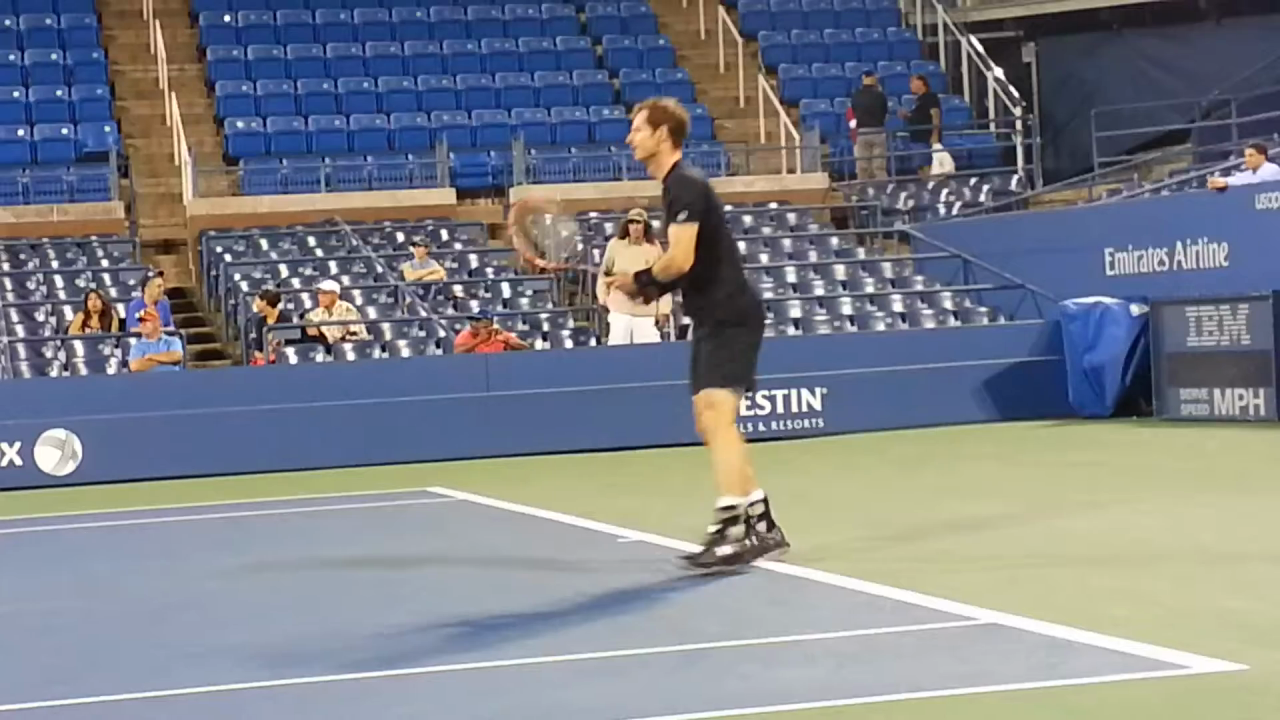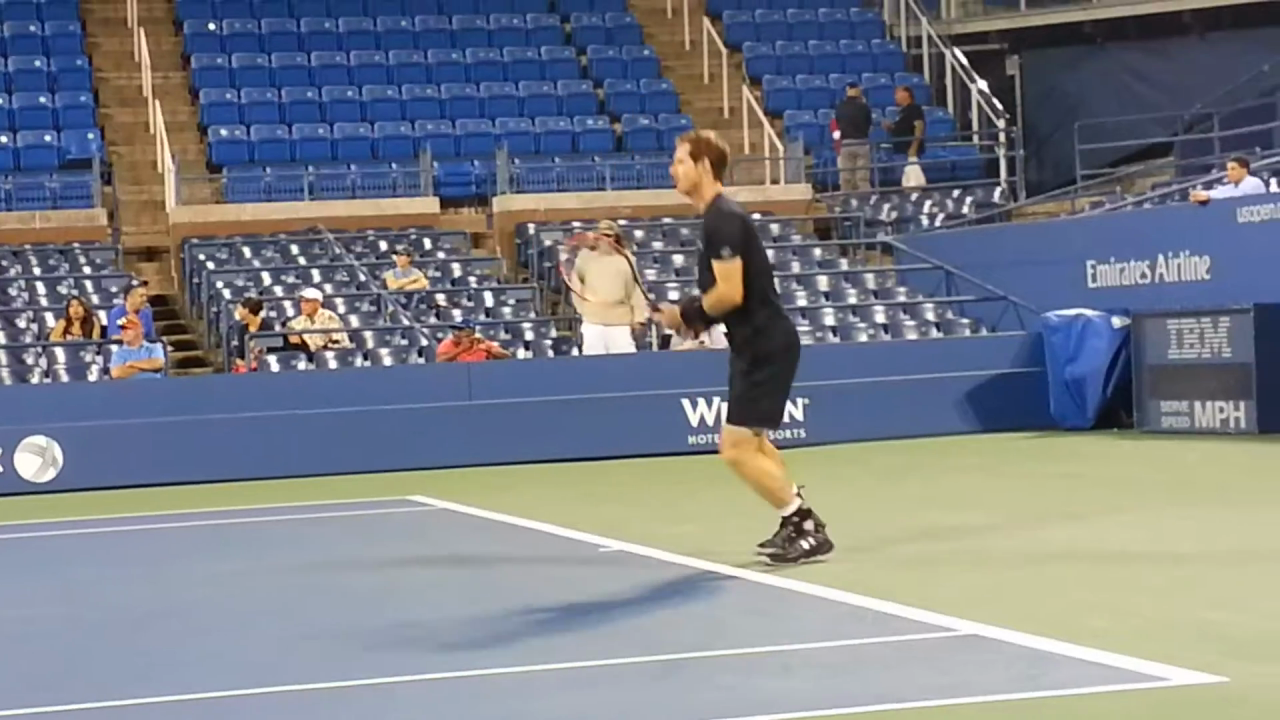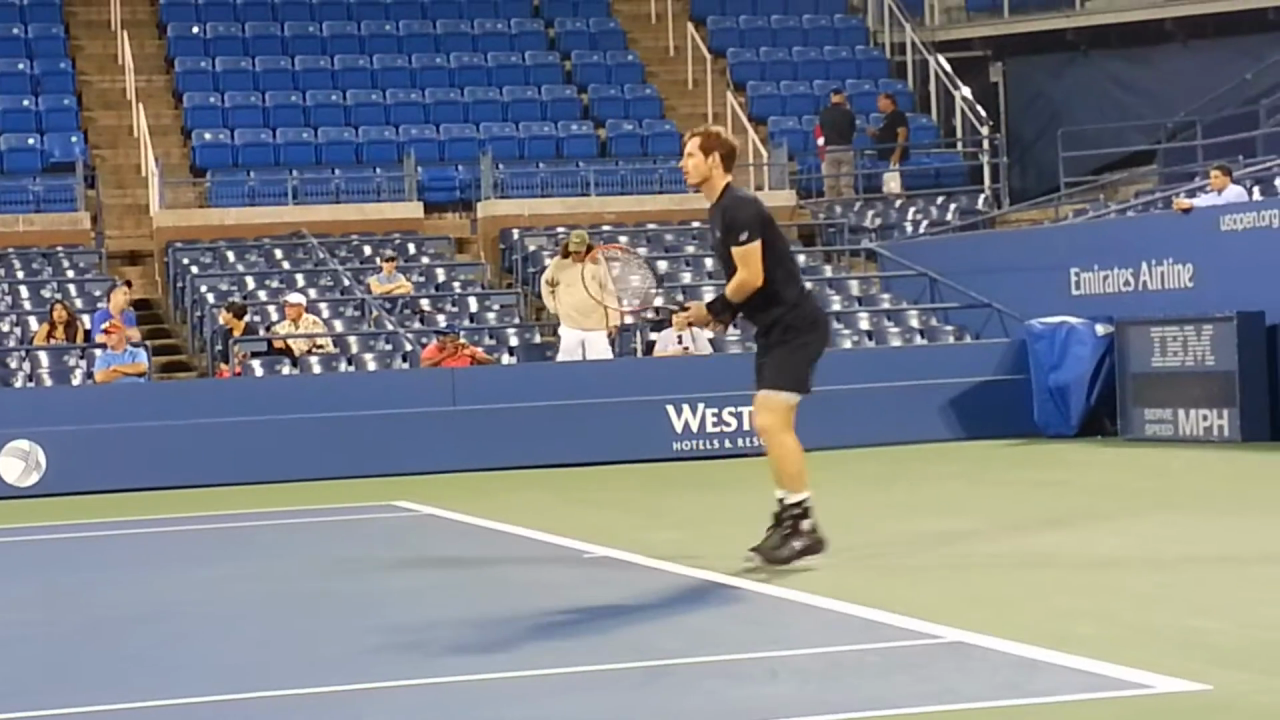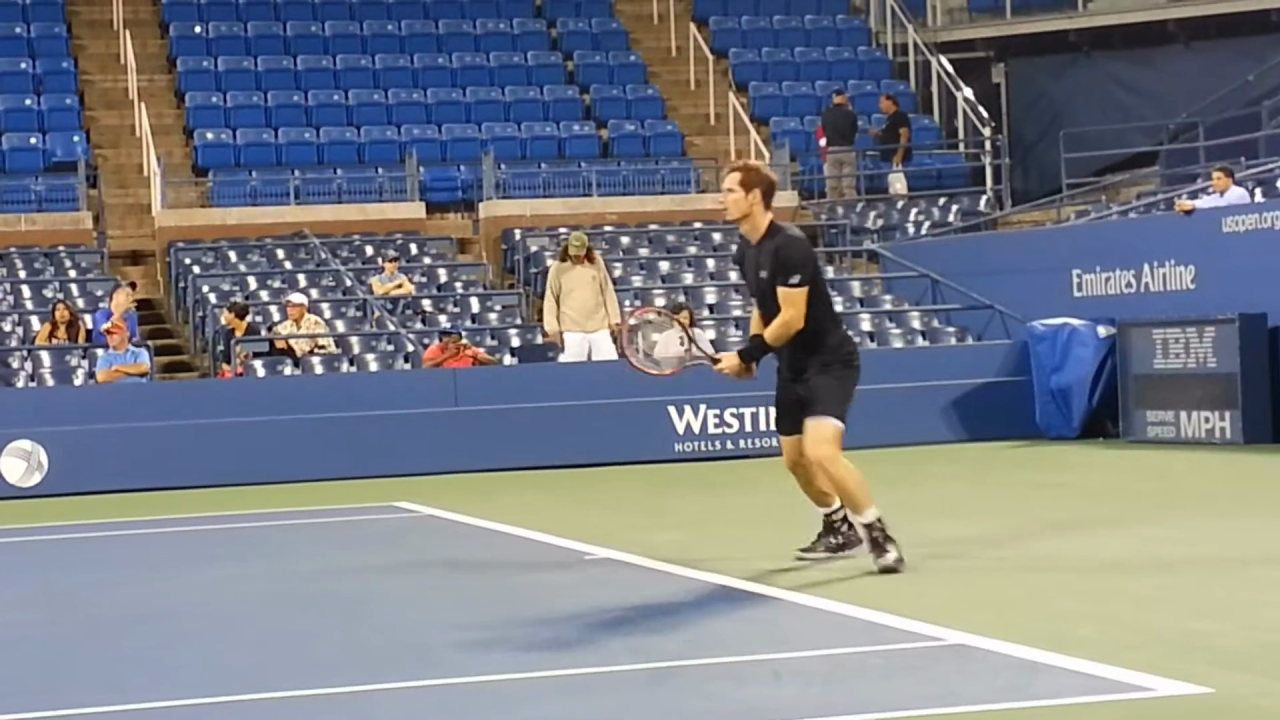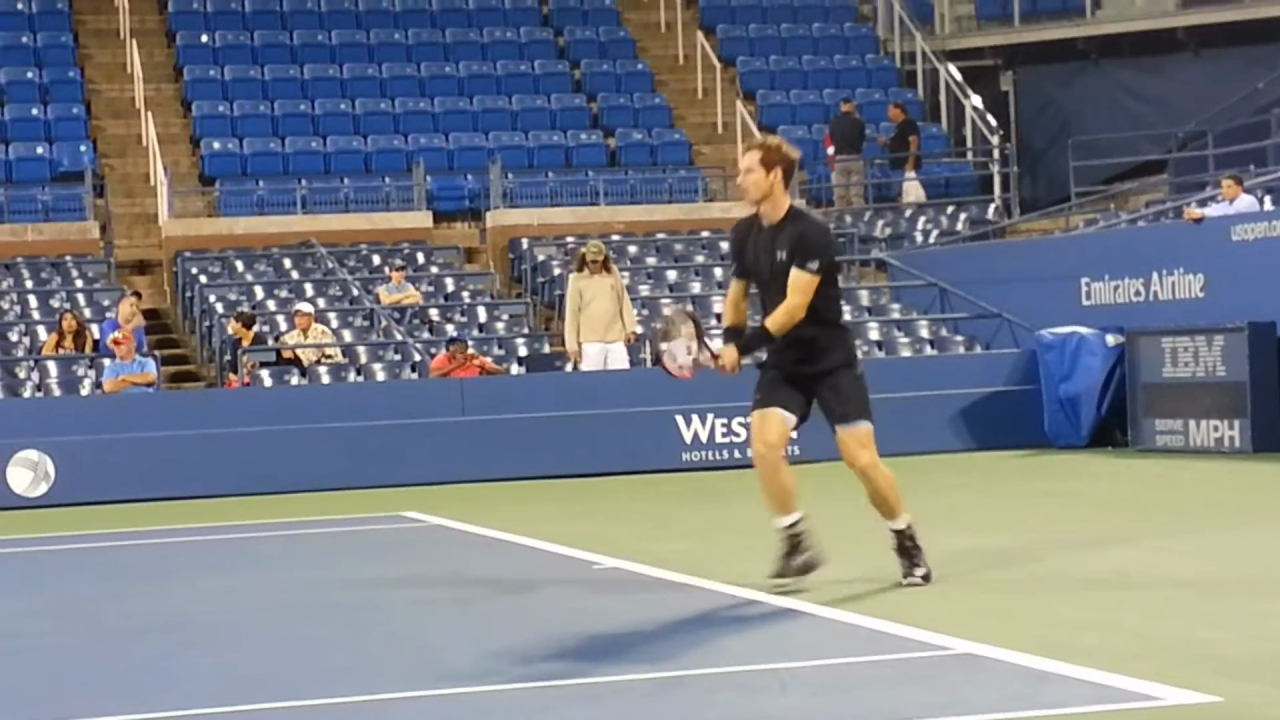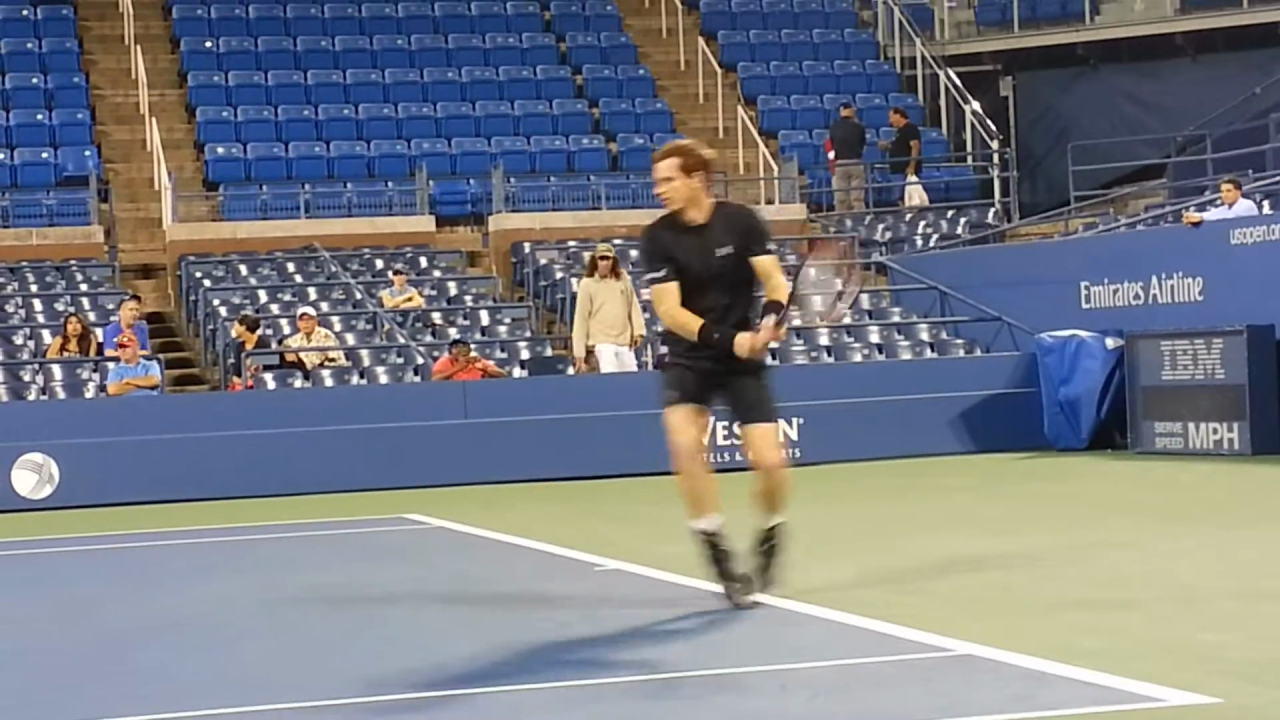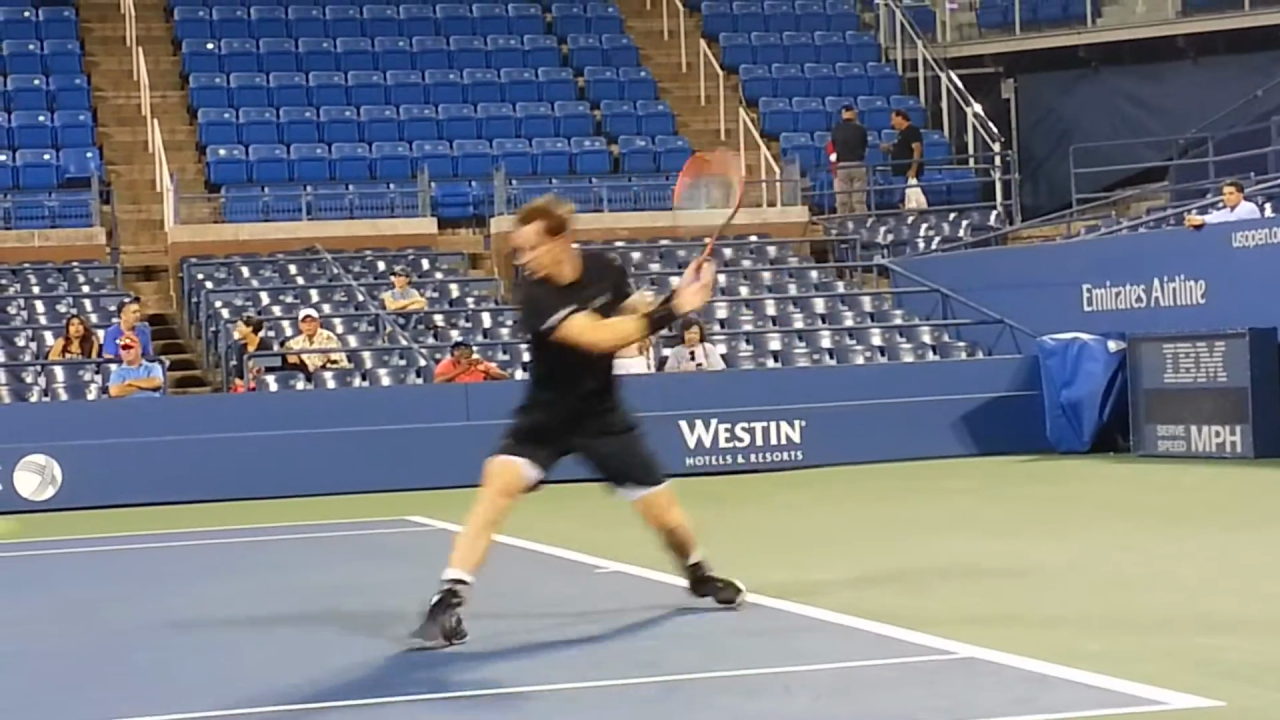
dt=0.3s
person 1, frame 1
left shoulder: (685, 184)
right shoulder: (677, 184)
left elbow: (681, 259)
left wrist: (639, 280)
right wrist: (651, 286)
left hip: (730, 317)
right hip: (715, 319)
left knee: (715, 415)
right knee: (713, 423)
left ankle: (727, 530)
right ankle: (760, 524)
person 1, frame 2
left shoulder: (725, 218)
right shoulder: (715, 216)
left elbow: (729, 293)
left wrist: (686, 315)
right wrist: (695, 316)
left hip: (765, 349)
right hip: (756, 347)
left knee: (737, 450)
right knee: (749, 445)
left ankle: (809, 529)
right ankle: (801, 525)
person 1, frame 3
left shoulder: (739, 207)
right shoulder: (722, 209)
left elbow: (752, 277)
left wrist: (713, 309)
right wrist: (721, 311)
left hip: (795, 324)
right hip: (776, 327)
left knee: (770, 421)
right knee: (772, 425)
left ankle: (800, 523)
right ankle: (793, 522)
person 1, frame 4
left shoulder: (789, 247)
right shoulder: (746, 250)
left elbow: (792, 321)
left wrist: (747, 355)
right wrist: (748, 355)
left hip: (830, 362)
right hip: (793, 367)
left knee: (820, 449)
right knee: (794, 458)
left ankle: (880, 537)
right ankle: (840, 525)
person 1, frame 5
left shoulder: (810, 232)
right shoulder: (743, 233)
left elbow: (795, 307)
right elbow: (737, 294)
left wrist: (745, 346)
right wrist: (731, 341)
left hip: (830, 358)
right hip: (782, 363)
left knee: (862, 458)
right knee: (764, 444)
left ankle: (907, 544)
right ankle: (796, 543)
person 1, frame 6
left shoulder: (741, 220)
right shoulder: (658, 238)
left elbow: (774, 279)
right elbow: (668, 312)
left wrist: (771, 322)
right wrist: (728, 339)
left hip: (742, 361)
right hip: (687, 358)
left knee: (770, 459)
right knee: (686, 445)
left ankle: (771, 537)
right ankle: (717, 550)
person 1, frame 7
left shoulder: (605, 270)
right shoulder: (536, 297)
left elbow: (637, 315)
right elbow: (602, 338)
left wrist: (677, 301)
right wrist: (668, 309)
left hip: (600, 414)
right hip: (546, 415)
left knee: (664, 515)
right knee: (496, 487)
left ankle: (698, 575)
right ankle: (449, 604)
